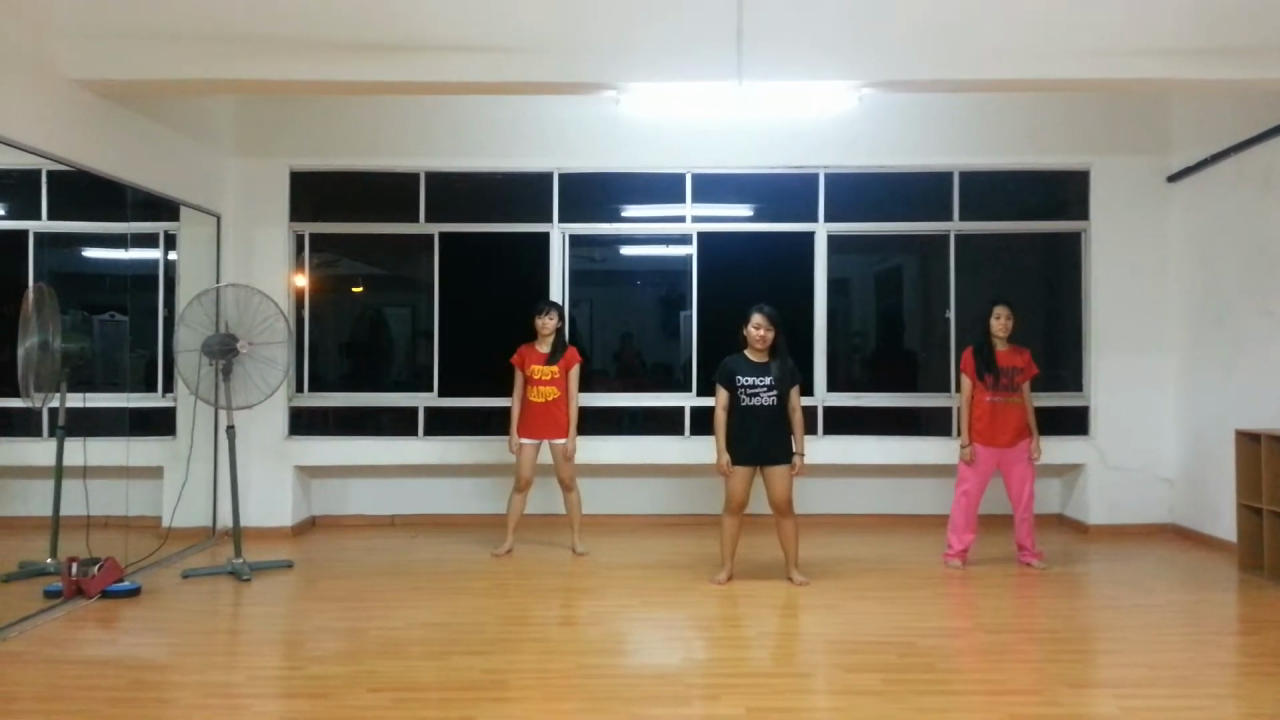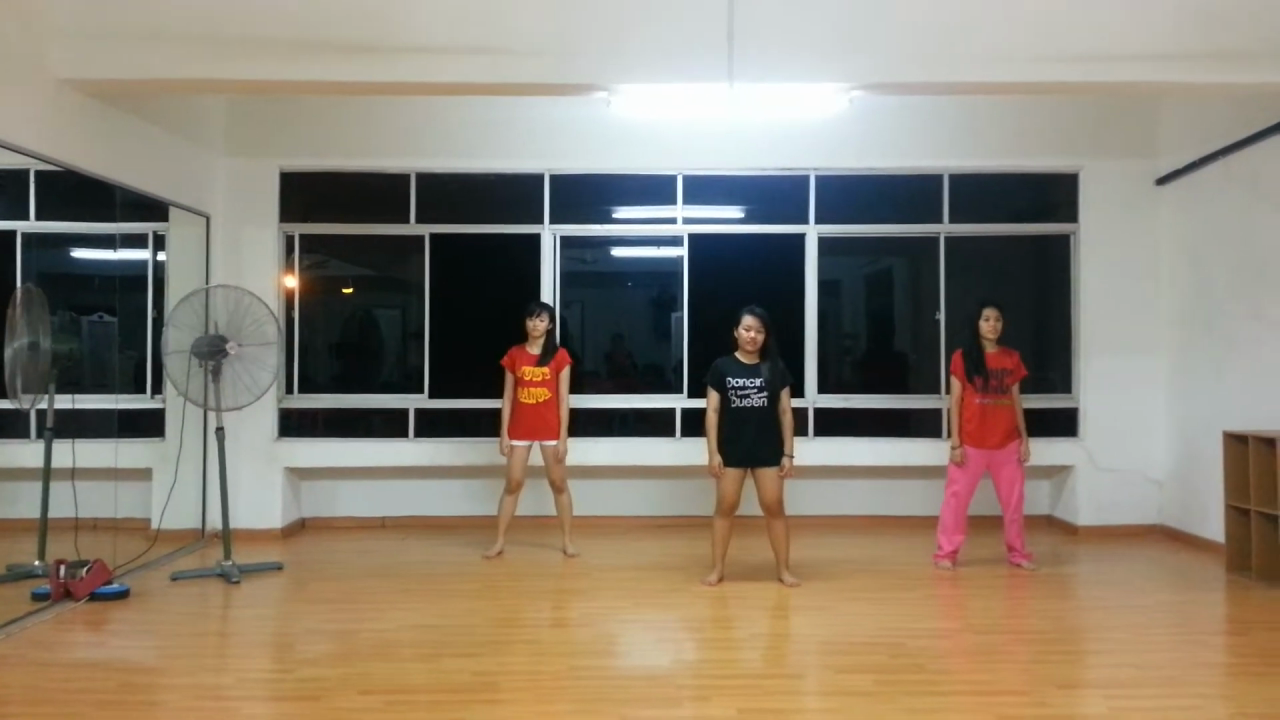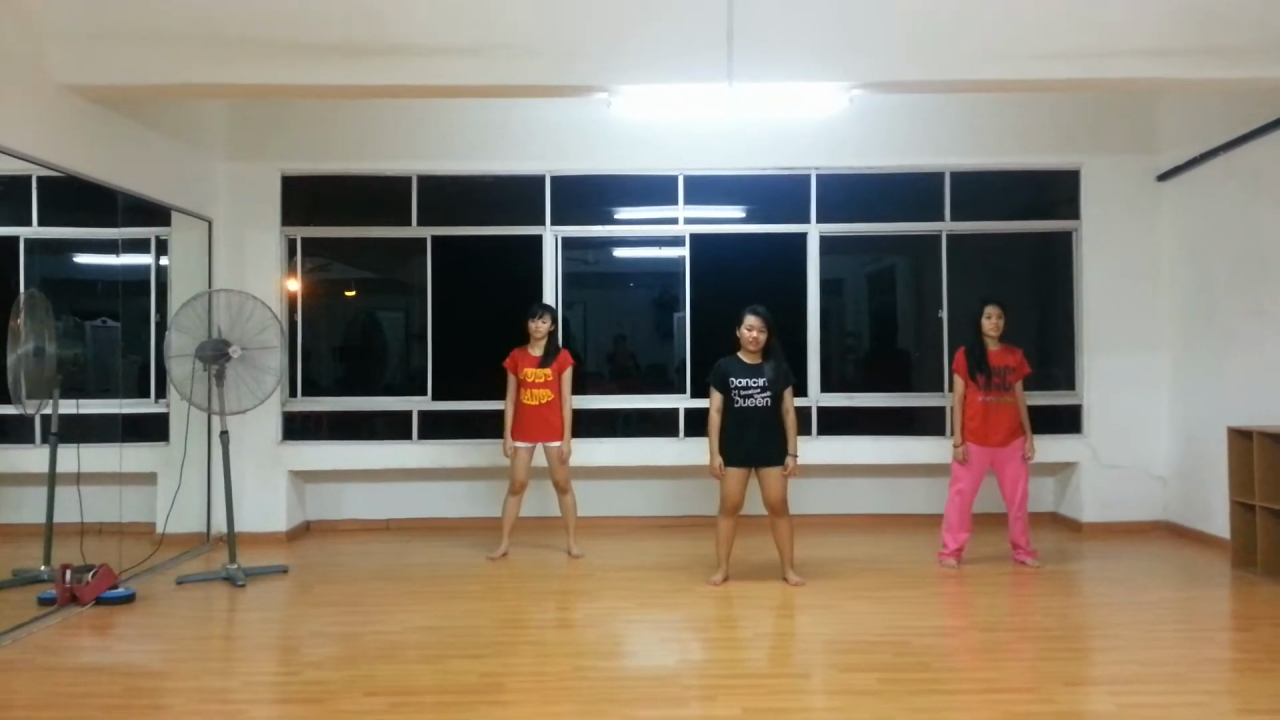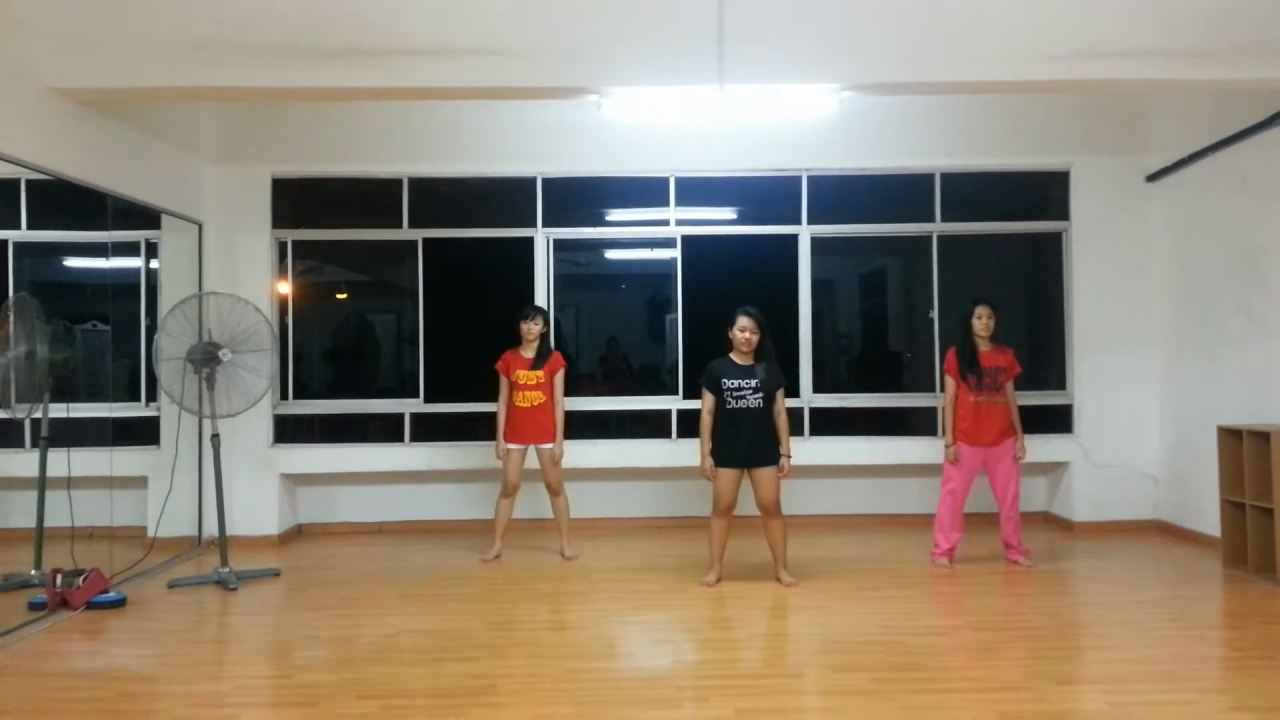
dt=0.2s
person 1, frame 1
left shoulder: (785, 366)
right shoulder: (730, 365)
left elbow: (795, 409)
right elbow: (721, 409)
left wrist: (799, 451)
right wrist: (721, 450)
left hip: (777, 449)
right hip: (740, 448)
left knee: (783, 506)
right knee: (734, 506)
left ankle: (792, 567)
right ankle: (726, 567)
person 1, frame 2
left shoulder: (775, 368)
right shoulder: (721, 367)
left elbow: (785, 411)
right elbow: (713, 411)
left wrist: (788, 453)
right wrist: (713, 452)
left hip: (768, 450)
right hip: (731, 450)
left knee: (774, 507)
right knee: (725, 507)
left ankle: (783, 569)
right ankle: (717, 568)
person 1, frame 3
left shoulder: (778, 368)
right shoulder: (724, 367)
left elbow: (788, 411)
right elbow: (715, 411)
left wrist: (792, 452)
right wrist: (714, 452)
left hip: (772, 450)
right hip: (735, 450)
left knee: (778, 507)
right knee: (729, 507)
left ankle: (788, 568)
right ankle: (722, 568)
person 1, frame 4
left shoulder: (770, 369)
right shoulder: (716, 369)
left elbow: (779, 412)
right elbow: (707, 413)
left wrist: (785, 453)
right wrist: (705, 454)
left hip: (764, 451)
right hip: (727, 451)
left knee: (771, 507)
right knee: (722, 508)
left ankle: (781, 568)
right ankle: (715, 568)
person 2, frame 1
left shoulder: (1023, 356)
right shoulder: (973, 355)
left elbow: (1026, 400)
right elbow: (965, 400)
left wrist: (1035, 437)
right wrist: (965, 441)
left hip: (1017, 441)
right hip: (982, 442)
left knee: (1024, 498)
right knee: (967, 497)
left ankle: (1028, 551)
right ankle: (956, 552)
person 2, frame 2
left shoulder: (1012, 358)
right shoulder: (962, 357)
left elbow: (1016, 401)
right elbow: (955, 402)
left wrist: (1024, 439)
right wrist: (955, 442)
left hip: (1006, 443)
right hip: (971, 443)
left knee: (1013, 500)
right knee: (956, 498)
left ankle: (1018, 552)
right ankle: (946, 553)
person 2, frame 3
left shoulder: (1015, 356)
right shoulder: (965, 355)
left elbow: (1019, 399)
right elbow: (958, 400)
left wrist: (1029, 436)
right wrist: (958, 440)
left hip: (1010, 440)
right hip: (974, 441)
left knee: (1018, 497)
right knee: (961, 496)
left ankle: (1023, 550)
right ankle: (950, 551)
person 2, frame 4
left shoulder: (1006, 356)
right shoulder: (956, 355)
left elbow: (1010, 399)
right elbow: (950, 400)
left wrist: (1020, 436)
right wrist: (949, 440)
left hip: (1001, 440)
right hip: (966, 441)
left knee: (1009, 497)
right knee: (952, 496)
left ankle: (1014, 549)
right ankle: (943, 550)
person 3, frame 1
left shoulder: (569, 354)
right shoulder: (523, 353)
left elbow: (573, 397)
right elbow: (517, 395)
left wrist: (572, 435)
right wrist: (513, 431)
left hip: (559, 428)
right hip: (529, 428)
left knee: (568, 482)
right knee: (522, 482)
left ankle: (576, 539)
right ankle: (509, 539)
person 3, frame 2
left shoulder: (559, 356)
right shoulder: (514, 355)
left elbow: (563, 399)
right elbow: (508, 397)
left wrist: (563, 437)
right wrist: (504, 434)
left hip: (550, 430)
right hip: (520, 430)
left knee: (559, 484)
right knee: (513, 484)
left ankle: (567, 541)
right ankle: (499, 541)
person 3, frame 3
left shoulder: (561, 357)
right shoulder: (516, 357)
left elbow: (566, 400)
right elbow: (510, 399)
left wrist: (567, 438)
right wrist: (507, 435)
left hip: (553, 431)
right hip: (523, 432)
left knee: (563, 485)
right knee: (516, 485)
left ankle: (572, 541)
right ankle: (504, 543)
person 3, frame 4
left shoulder: (554, 359)
right shoulder: (508, 359)
left elbow: (558, 402)
right elbow: (503, 401)
left wrist: (559, 440)
right wrist: (499, 438)
left hip: (545, 433)
right hip: (515, 434)
left knee: (555, 487)
right knee: (508, 487)
left ankle: (565, 543)
right ankle: (497, 545)
